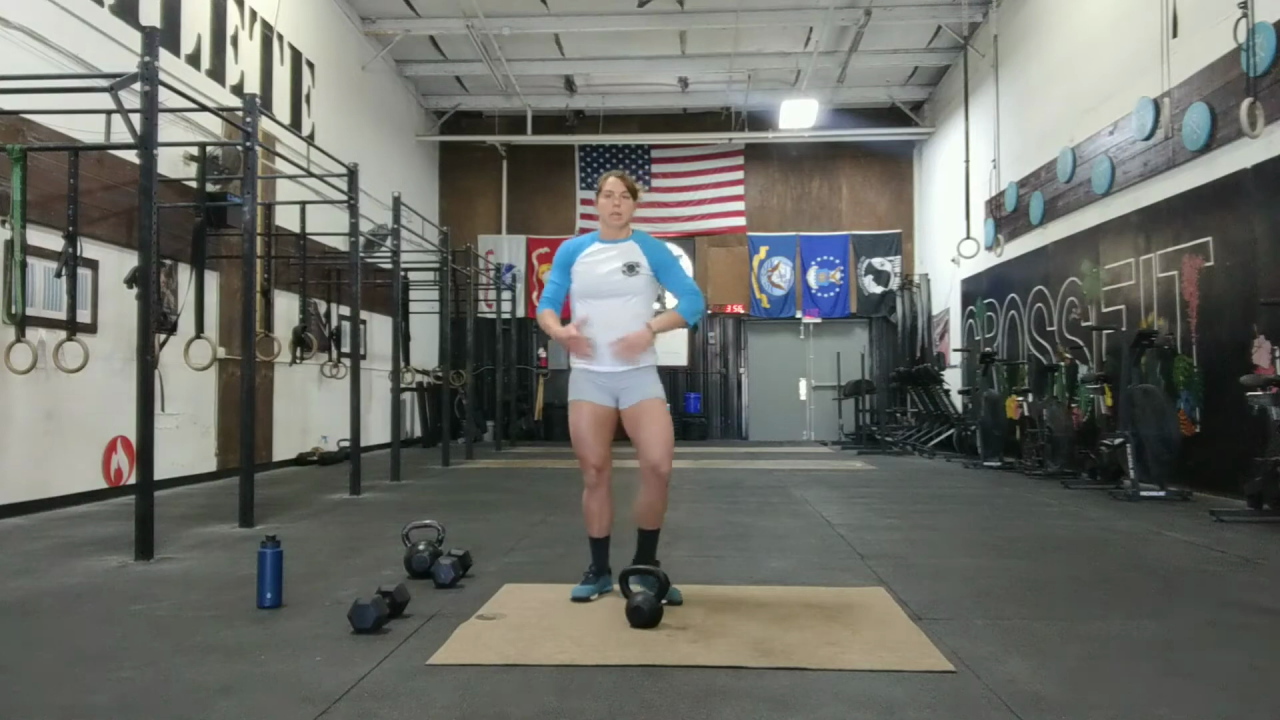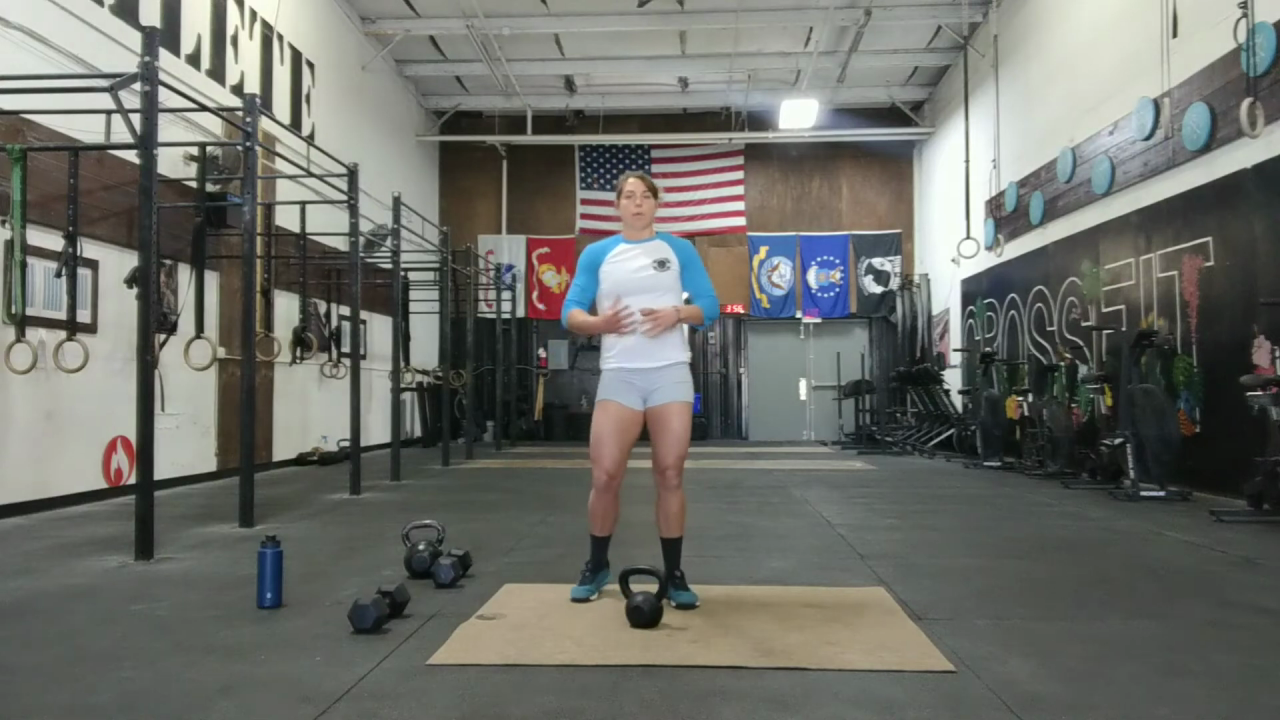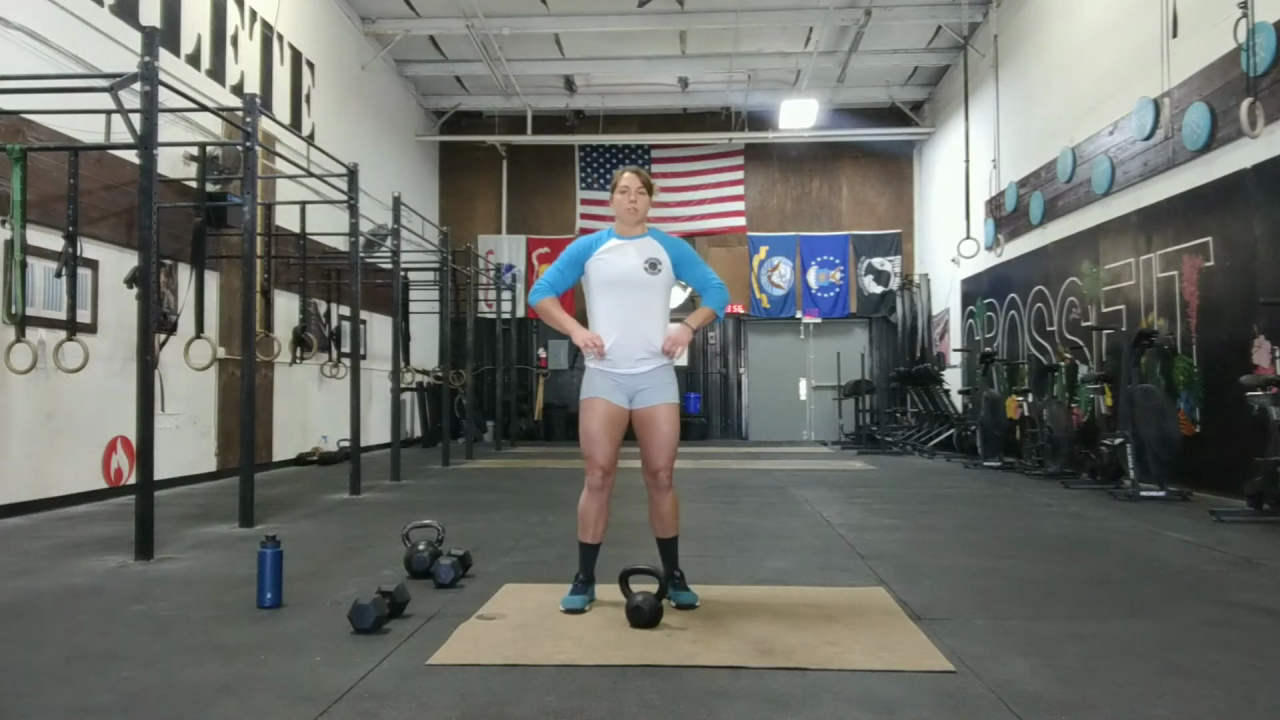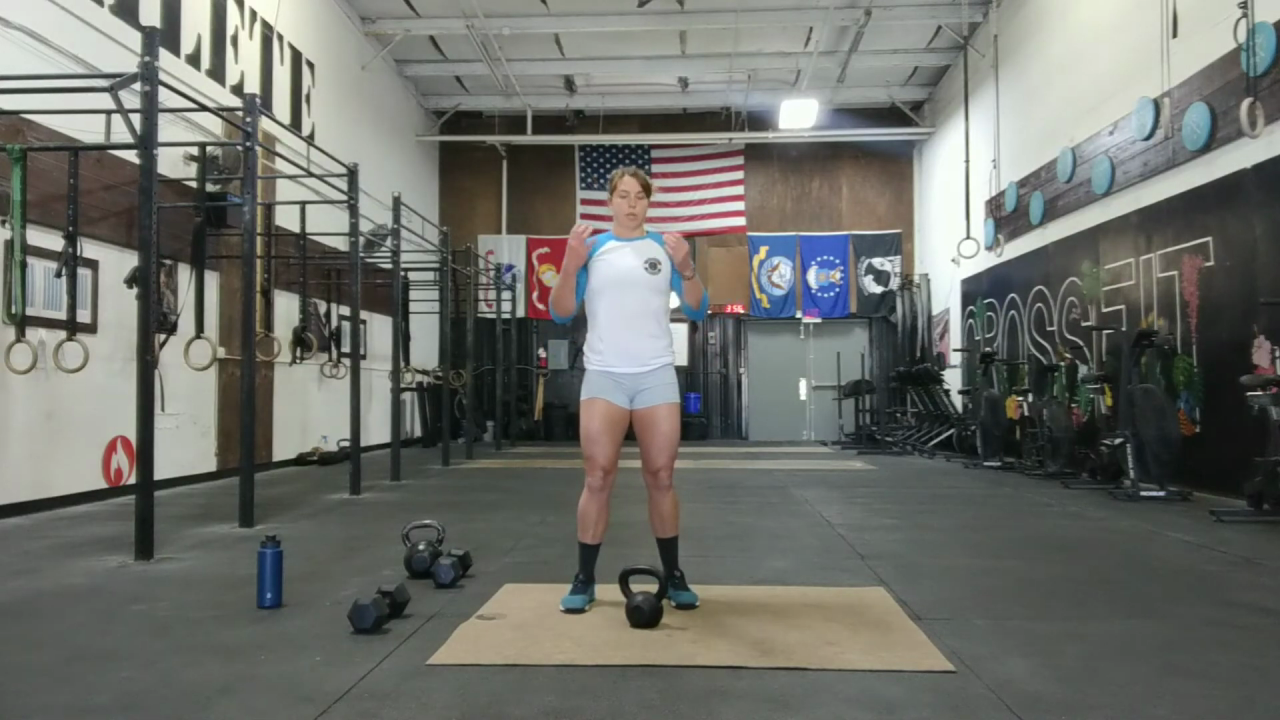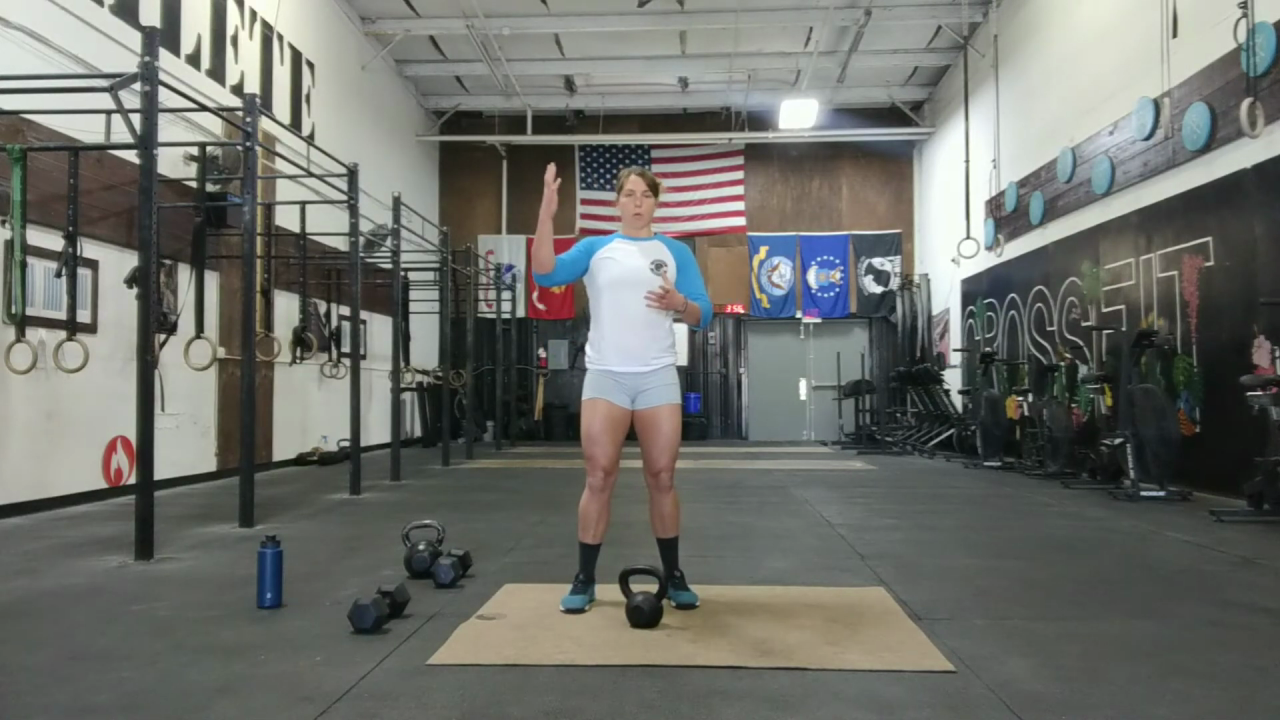
dt=0.7s
person 1, frame 1
left shoulder: (653, 251)
right shoulder: (571, 251)
left elbow: (692, 301)
right elbow: (547, 304)
left wrist: (650, 330)
right wrist: (558, 331)
left hip: (639, 375)
right hip: (588, 376)
left knee: (658, 468)
right knee: (594, 476)
left ankle: (646, 564)
right ankle: (599, 570)
person 1, frame 2
left shoulder: (679, 250)
right shoulder: (596, 254)
left elbow: (708, 304)
right elbow: (570, 311)
left wrist: (676, 312)
right wrist: (600, 321)
left hip: (671, 375)
right hip: (618, 376)
left knee: (670, 477)
right knee: (605, 476)
left ankle: (674, 575)
right ankle: (597, 565)
person 1, frame 3
left shoulder: (672, 248)
right shoulder: (586, 248)
left elbow: (716, 291)
right elbow: (541, 293)
left wrist: (687, 327)
right wrist: (576, 329)
left hip: (656, 375)
right hip: (604, 375)
left knee: (661, 478)
right knee: (598, 477)
left ankle: (673, 576)
right ankle: (584, 579)
person 1, frame 4
left shoulder: (667, 247)
right shoulder: (590, 248)
left elbow: (698, 310)
right elbow: (560, 313)
left wrist: (686, 267)
right wrist: (569, 266)
left hip: (656, 376)
right hip: (603, 376)
left knee: (661, 477)
right knee: (597, 477)
left ankle: (674, 576)
right ankle: (584, 580)
person 1, frame 5
left shoulder: (676, 252)
right shoulder: (594, 248)
left elbow: (702, 315)
right elbow: (545, 274)
left wrist: (679, 304)
right wrist: (546, 213)
left hip: (658, 376)
right hip: (605, 376)
left knee: (662, 478)
right knee: (598, 477)
left ankle: (673, 576)
right ankle: (584, 579)
